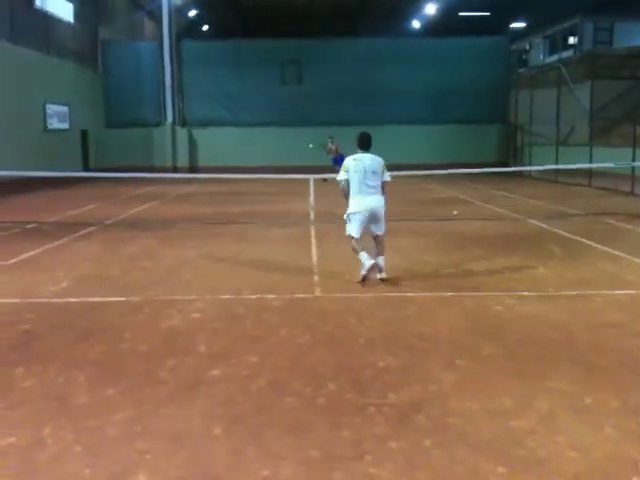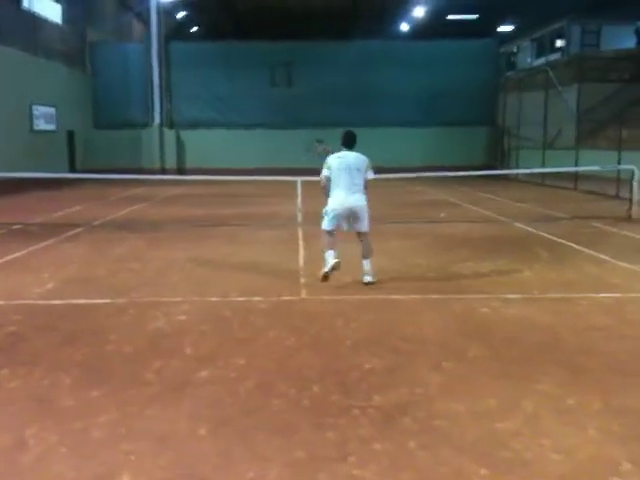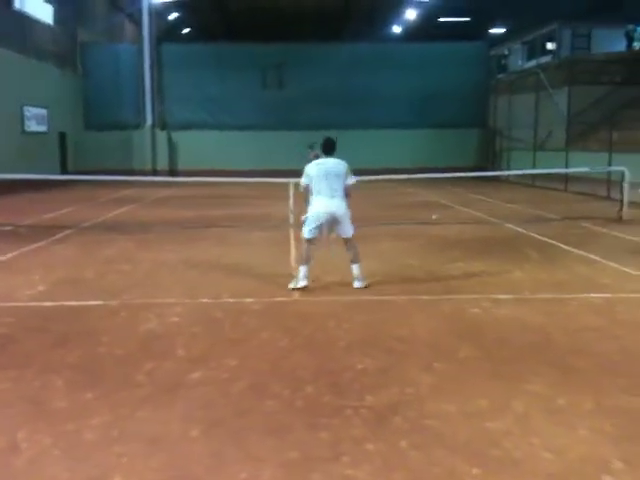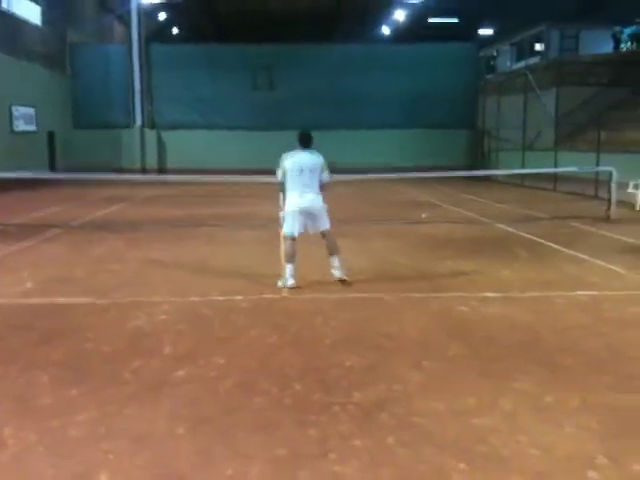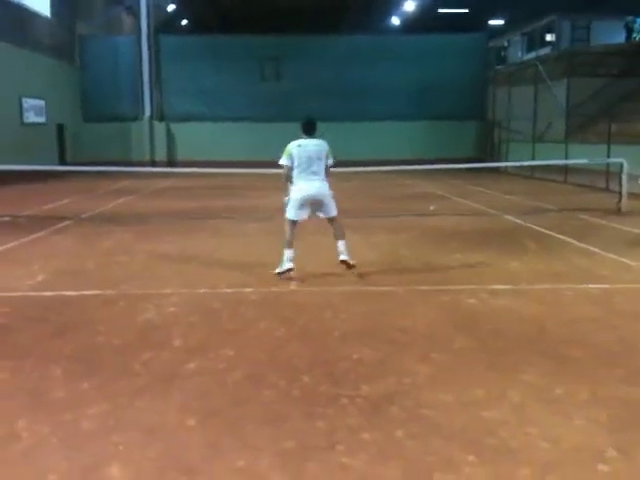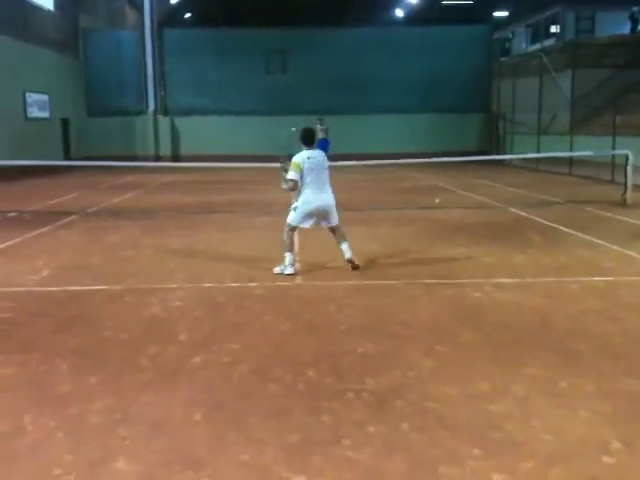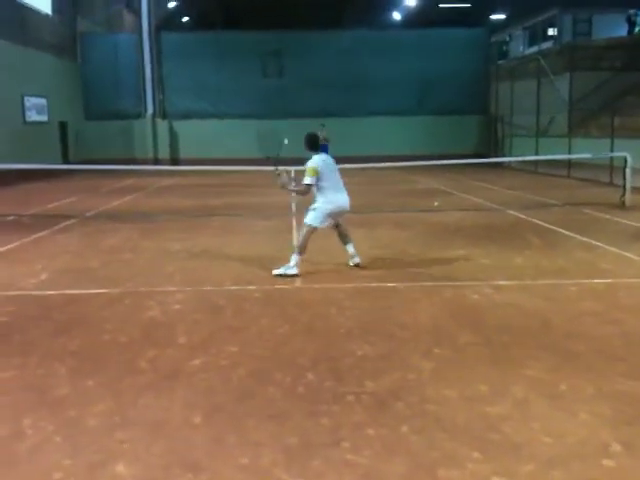
dt=0.2s
person 1, frame 1
left shoulder: (348, 161)
right shoulder: (380, 161)
left elbow: (343, 188)
right elbow: (383, 187)
left wrist: (350, 200)
left hip: (358, 205)
right hip: (377, 203)
left knee: (353, 239)
right knee: (378, 237)
left ankle: (367, 262)
right ankle: (381, 270)
person 1, frame 2
left shoulder: (331, 159)
right shoulder: (364, 160)
left elbow: (324, 184)
right elbow: (365, 185)
left hip: (337, 201)
right hip: (358, 201)
left knee: (328, 232)
right knee: (363, 236)
left ankle: (331, 259)
right ankle: (367, 273)
person 1, frame 3
left shoulder: (311, 166)
right shoulder: (343, 166)
left elbow: (305, 191)
right elbow: (347, 192)
left wrist: (311, 203)
left hip: (318, 208)
right hip: (338, 208)
left knee: (307, 242)
right knee: (350, 242)
left ankle: (302, 278)
right ankle: (358, 278)
person 1, frame 4
left shoulder: (287, 159)
right shoulder: (319, 159)
left elbow: (281, 184)
right elbow: (323, 186)
left wrist: (283, 201)
left hip: (294, 203)
right hip: (314, 201)
left knee: (289, 239)
right knee: (327, 235)
left ankle: (289, 277)
right ankle: (337, 270)
person 1, frame 5
left shoulder: (292, 147)
right shoulder: (324, 146)
left elbow: (286, 174)
right elbow: (327, 171)
left wrist: (292, 184)
left hip: (300, 190)
right hip: (321, 188)
left knee: (290, 224)
right knee: (334, 221)
left ankle: (287, 261)
right ankle: (344, 255)
person 1, frame 6
left shoulder: (298, 159)
right shoulder: (322, 155)
left elbow: (293, 187)
left wrist: (285, 186)
left hip: (309, 201)
right hip: (327, 200)
left knee: (288, 230)
right knee: (335, 229)
left ankle: (288, 265)
right ankle: (348, 255)
person 1, frame 7
left shoulder: (312, 164)
right shoulder: (328, 158)
left elbow: (305, 190)
left wrist: (288, 186)
left hip: (328, 202)
right hip: (344, 200)
left knee: (306, 232)
right knee: (338, 225)
left ankle: (293, 266)
right ankle: (353, 257)
